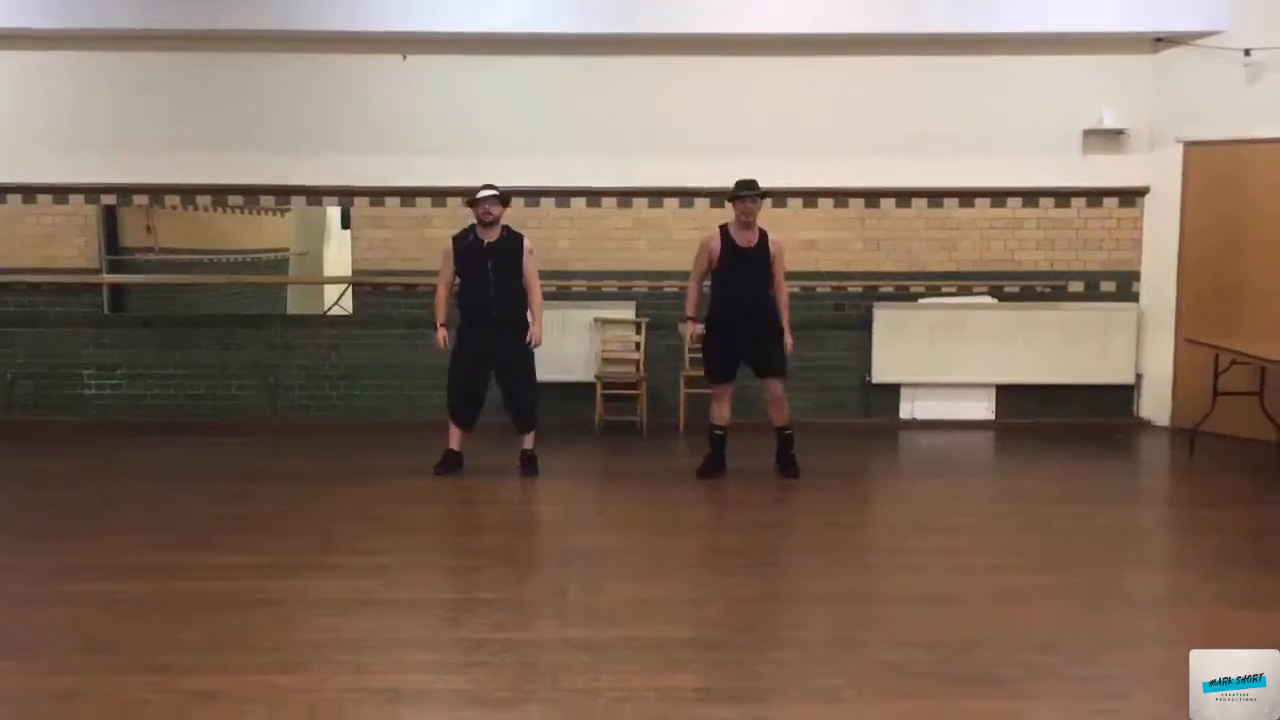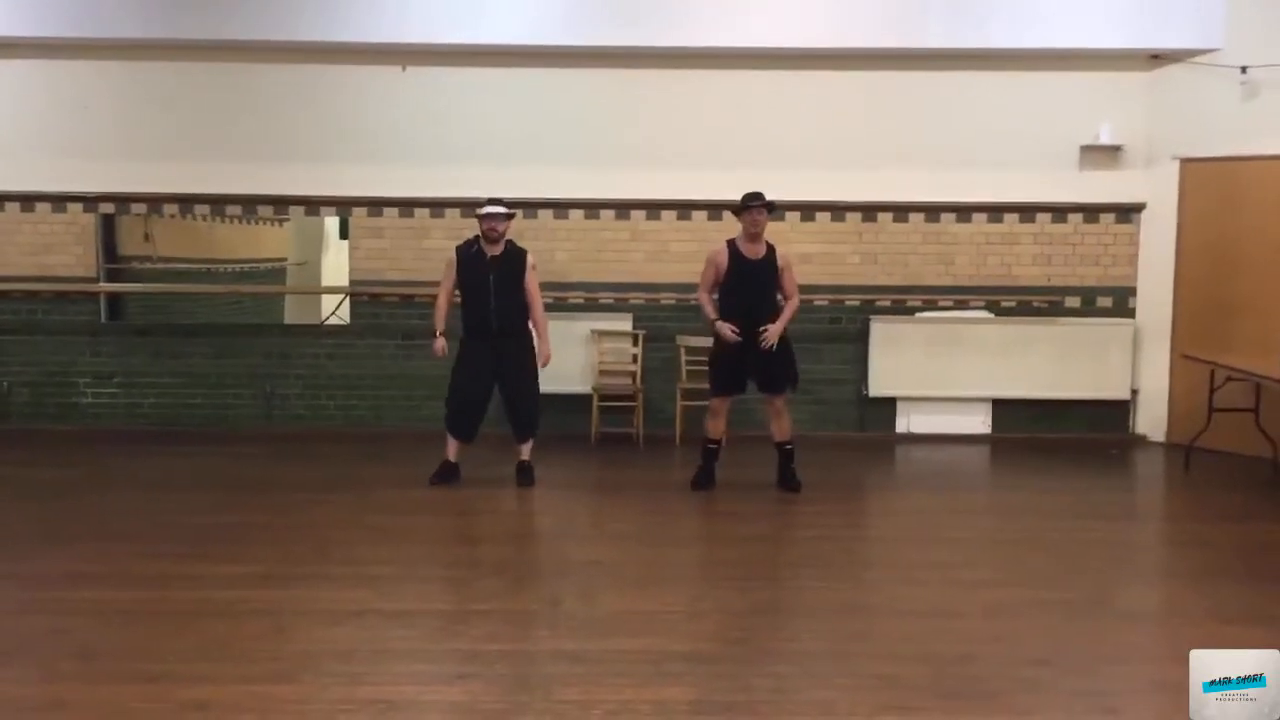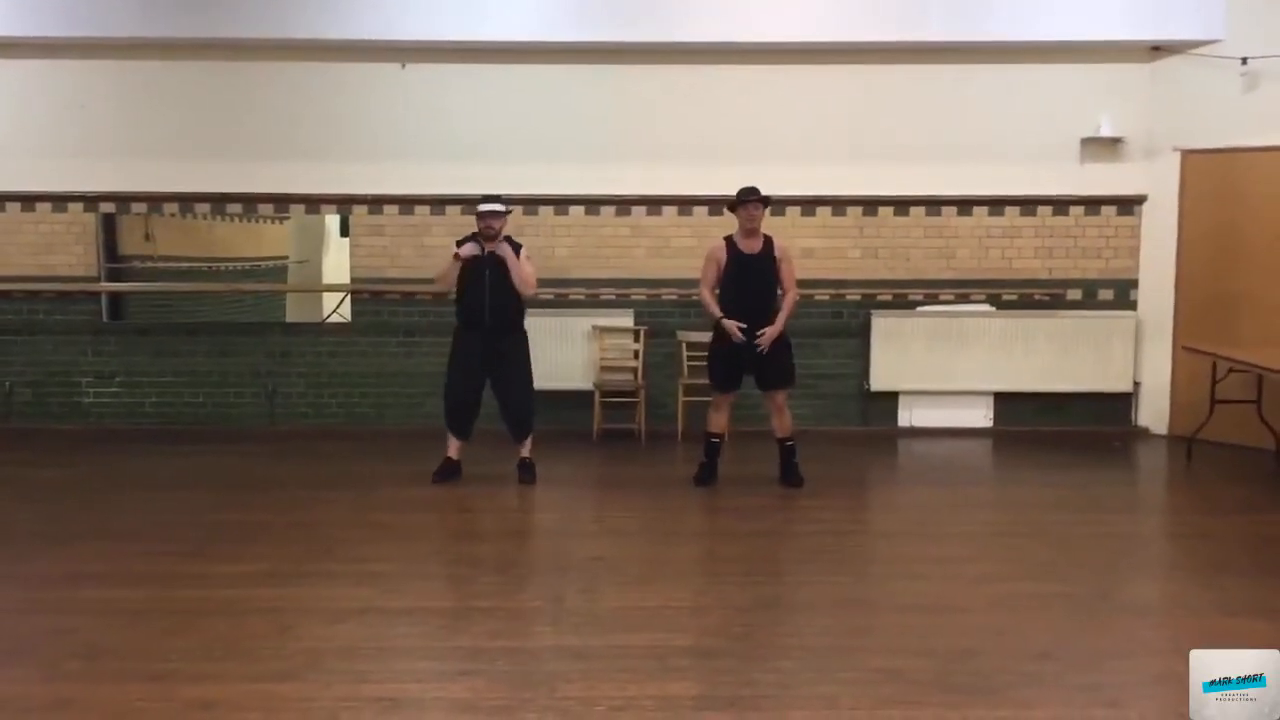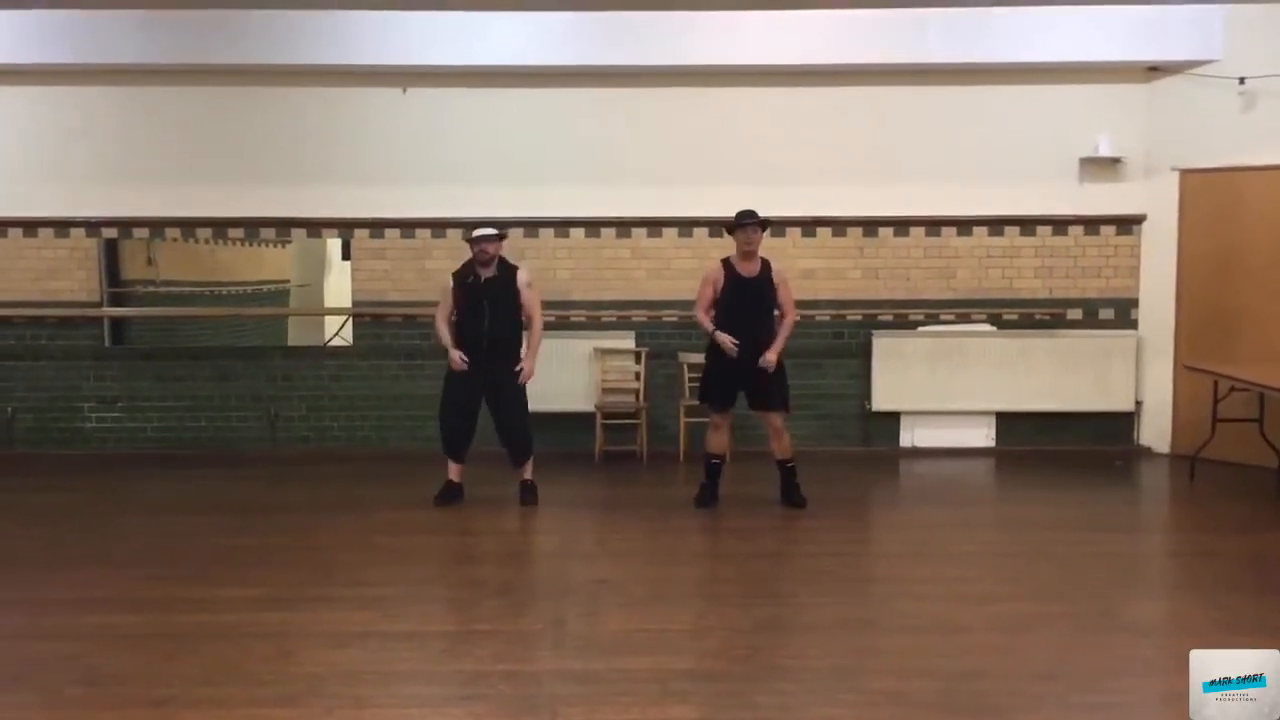
dt=1s
person 1, frame 1
left shoulder: (771, 244)
right shoulder: (713, 241)
left elbow: (779, 288)
right elbow: (695, 281)
left wrist: (786, 329)
right wrist: (690, 318)
left hip: (762, 325)
right hip: (722, 326)
left knee: (775, 390)
right knee: (720, 391)
left ankle: (786, 454)
right ankle: (716, 456)
person 1, frame 2
left shoulder: (778, 257)
right shoulder: (721, 254)
left elbow: (793, 297)
right elbow: (704, 292)
left wrist: (779, 325)
right wrist: (717, 322)
left hip: (769, 339)
right hip: (730, 338)
left knee: (778, 403)
right knee: (717, 404)
left ankle: (787, 470)
right ankle: (707, 469)
person 1, frame 3
left shoulder: (777, 249)
right shoulder: (720, 249)
left elbow: (790, 292)
right elbow: (706, 290)
left wrist: (777, 326)
right wrist: (721, 319)
left hip: (768, 335)
right hip: (730, 334)
left knee: (778, 399)
right knee: (721, 398)
left ankle: (788, 465)
right ankle: (709, 464)
person 1, frame 4
left shoulder: (773, 273)
right shoulder: (717, 272)
left elbow: (788, 314)
right elbow: (700, 311)
left wrist: (775, 349)
right wrist: (715, 334)
left hip: (763, 358)
right hip: (724, 357)
left knee: (775, 423)
right knee: (718, 420)
left ankle: (790, 486)
right ankle: (710, 486)
person 2, frame 1
left shoulder: (520, 244)
right shoulder: (457, 245)
left elbow: (532, 286)
right elbow: (444, 286)
left wrist: (536, 323)
right wrist: (441, 325)
left hip: (513, 331)
right hip: (472, 332)
left knee: (522, 392)
right knee: (462, 391)
left ankle: (528, 453)
right ankle: (453, 453)
person 2, frame 2
left shoulder: (523, 259)
right shoulder: (460, 255)
left elbow: (535, 301)
right elbow: (445, 295)
left wrist: (544, 341)
right wrist: (439, 333)
left hip: (516, 343)
right hip: (475, 343)
left knee: (524, 403)
right knee: (462, 401)
left ankle: (524, 463)
right ankle: (450, 463)
person 2, frame 3
left shoulder: (517, 251)
right shoulder: (463, 248)
left elbow: (528, 289)
right elbow: (443, 285)
left wrist: (509, 258)
right wrist: (459, 259)
left hip: (510, 338)
right hip: (470, 336)
left knee: (518, 398)
right knee: (459, 397)
left ankle: (525, 459)
right ankle: (452, 460)
person 2, frame 4
left shoulder: (517, 276)
right shoulder: (457, 280)
left elbow: (534, 317)
right elbow: (442, 317)
left wrist: (530, 358)
right wrist: (450, 348)
left hip: (506, 363)
right hip: (466, 363)
left knee: (515, 423)
right knee: (453, 421)
left ankle: (527, 481)
right ankle: (453, 483)
